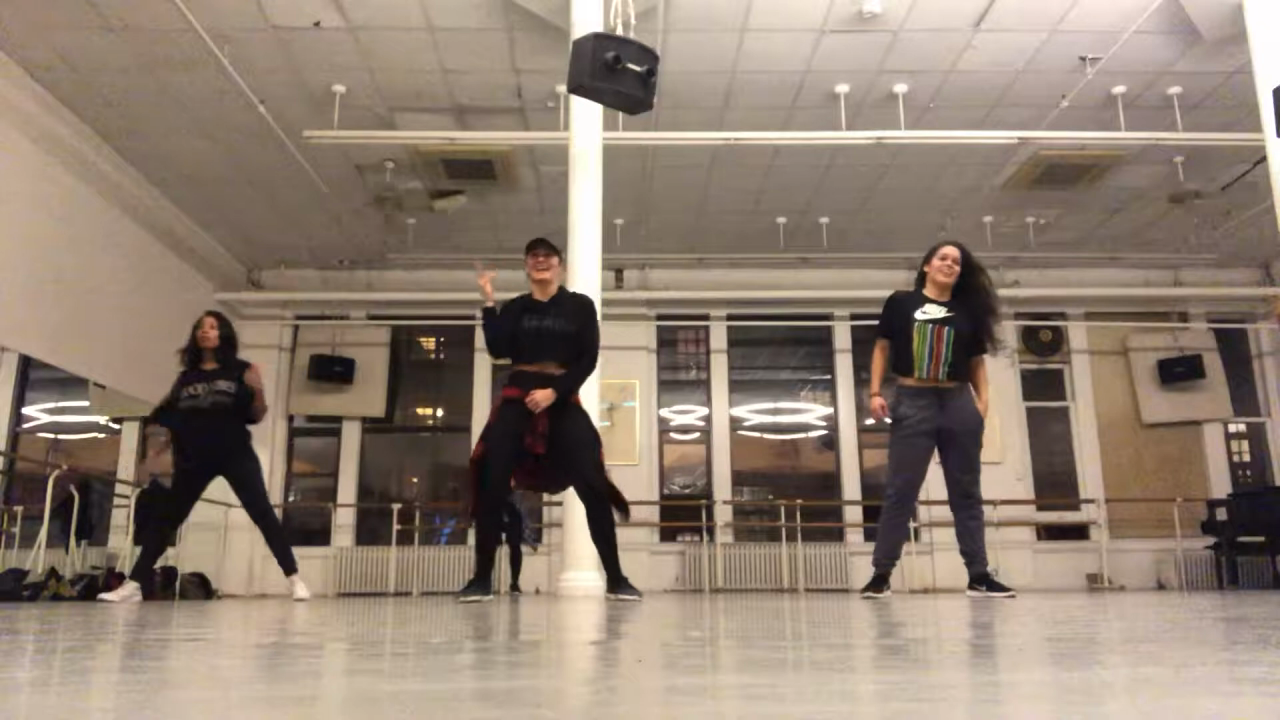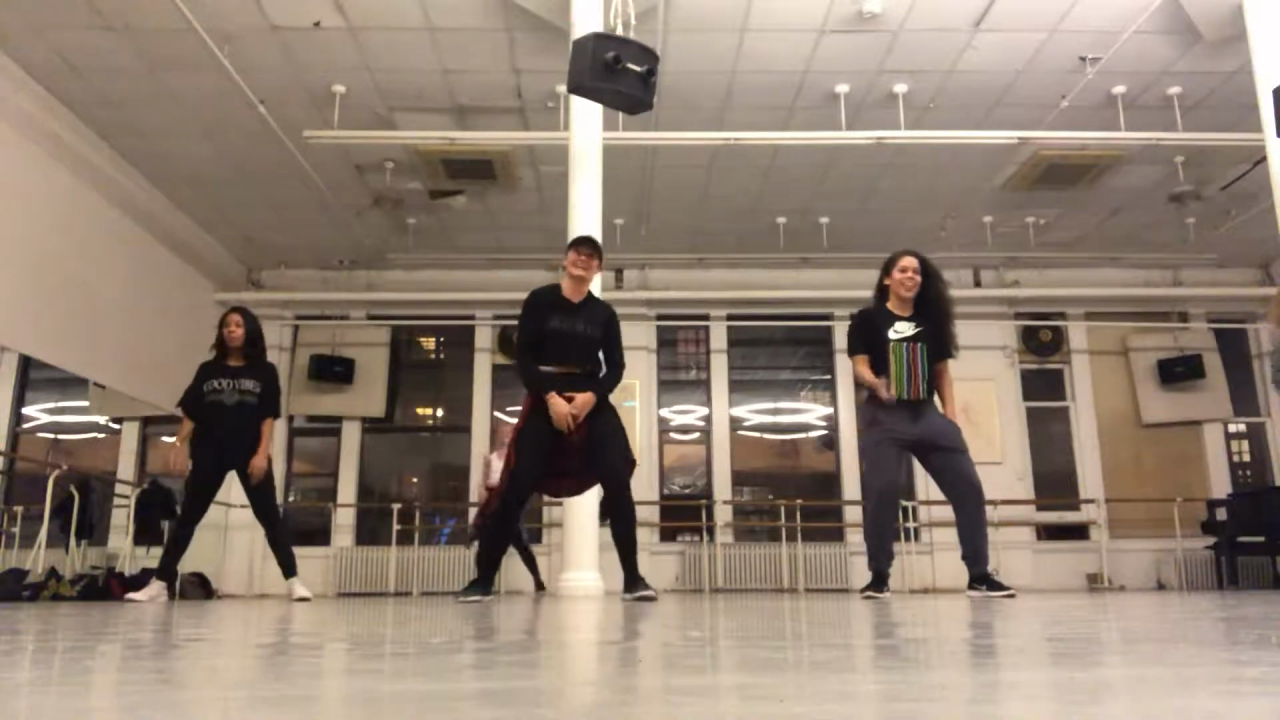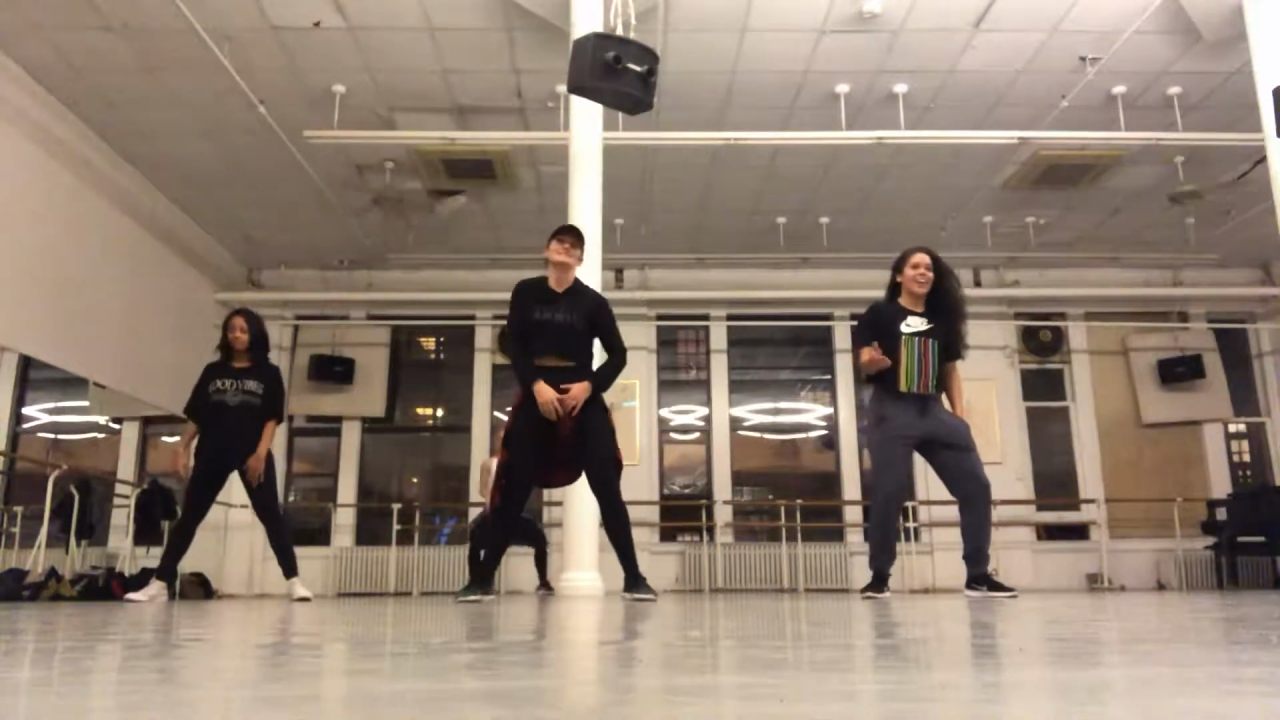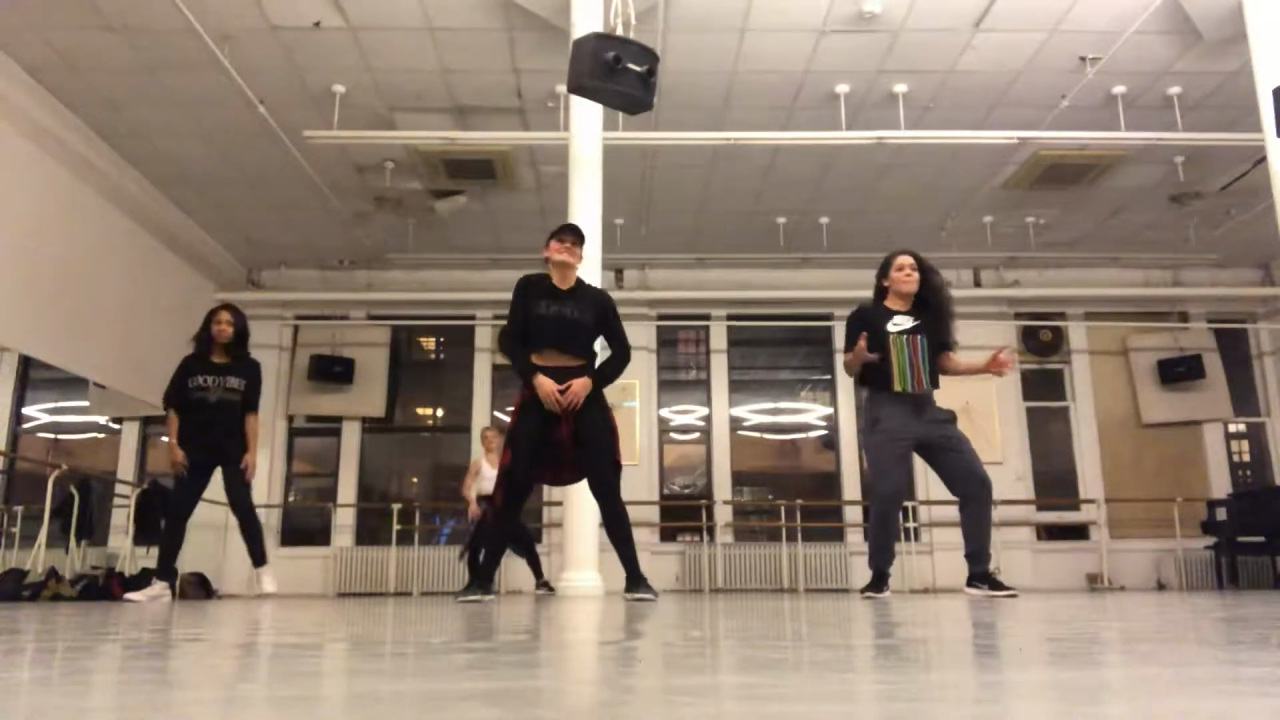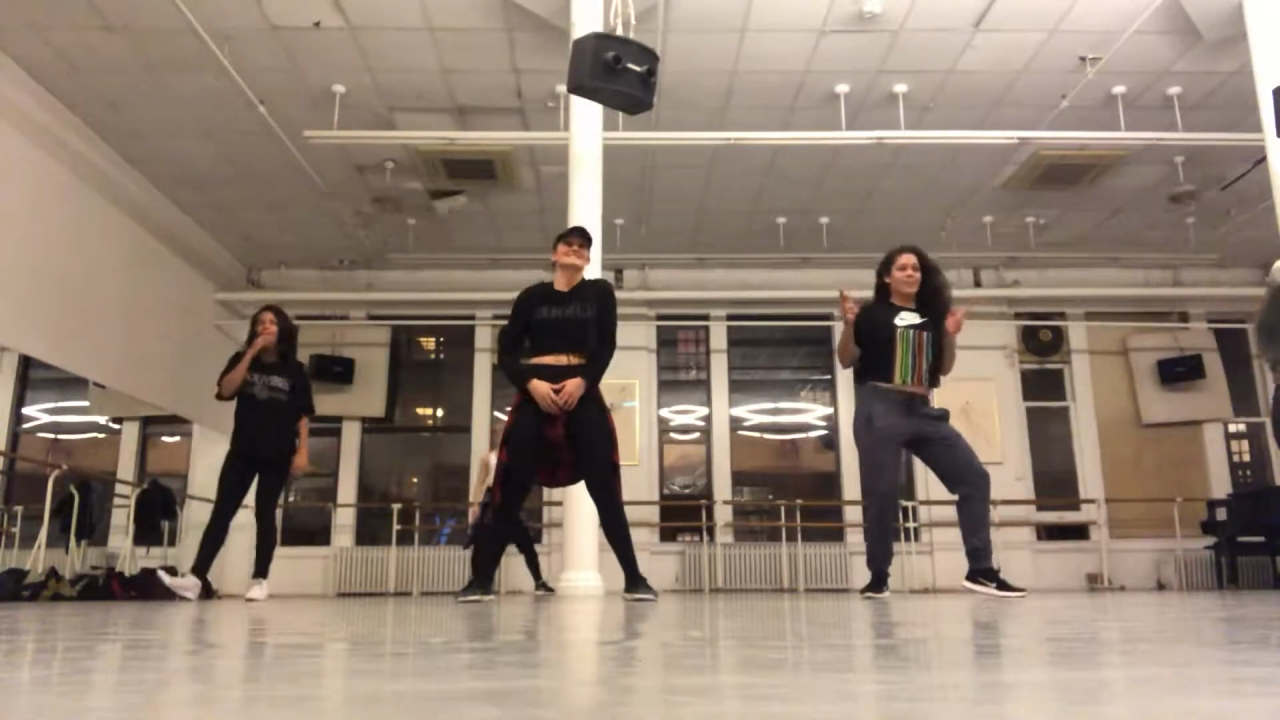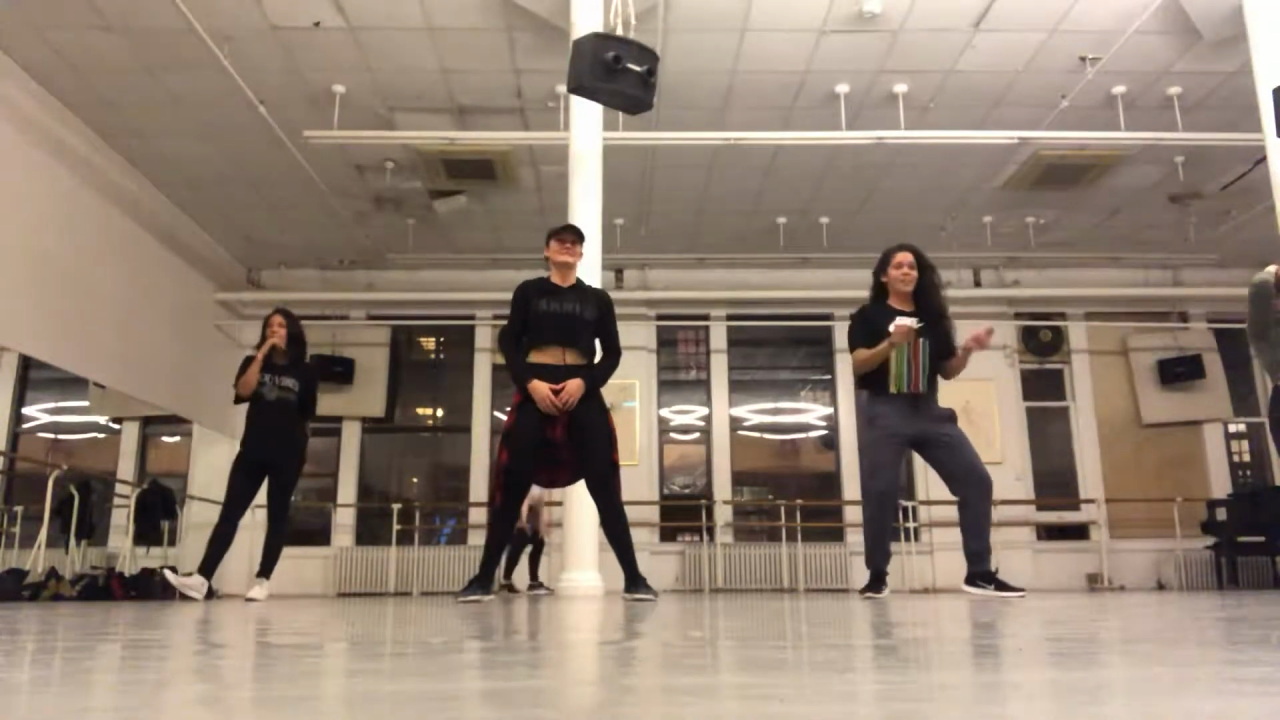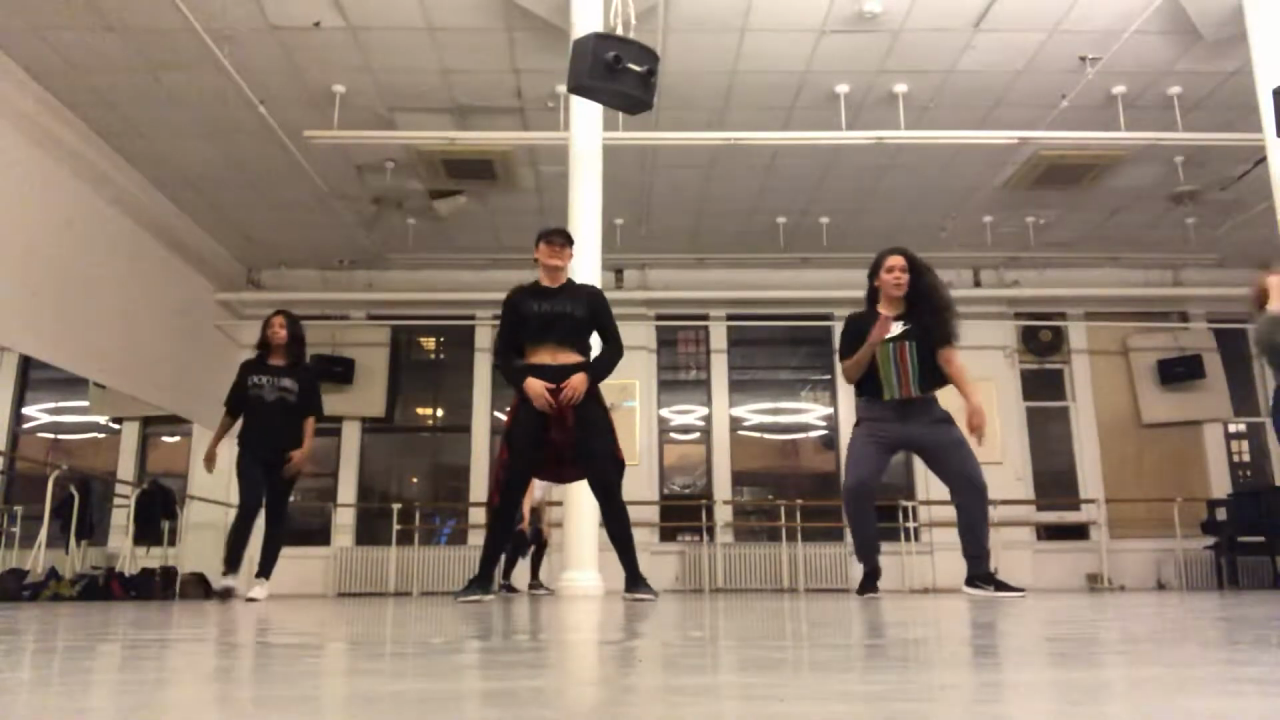
dt=0.7s
person 1, frame 1
left shoulder: (580, 305)
right shoulder: (515, 308)
left elbow: (589, 359)
right elbow: (498, 351)
left wrist: (554, 391)
right wrist: (489, 303)
left hip: (563, 399)
right hip: (517, 398)
left knee: (593, 486)
right knee: (491, 484)
left ankle: (615, 579)
right ankle: (482, 579)
person 1, frame 2
left shoulder: (604, 312)
right shoulder: (539, 300)
left elbow: (616, 365)
right elbow: (523, 357)
left wrist: (594, 395)
right wrist: (549, 396)
left hip: (592, 400)
right hip: (546, 400)
left knee: (618, 484)
right knee: (517, 488)
left ankle: (633, 578)
right ankle: (484, 579)
person 1, frame 3
left shoulder: (592, 301)
right shoulder: (525, 292)
left elbow: (617, 354)
right elbow: (515, 348)
left wrist: (590, 386)
right wrist: (536, 385)
left hip: (583, 394)
right hip: (535, 393)
left knee: (606, 486)
right knee: (514, 488)
left ankle: (633, 579)
right ankle: (482, 579)
person 1, frame 4
left shoulder: (597, 298)
right shoulder: (529, 287)
left elbow: (622, 351)
right elbow: (511, 343)
left wrist: (592, 379)
right wrist: (535, 378)
left hip: (585, 393)
right hip: (538, 392)
left knee: (606, 488)
right knee: (514, 488)
left ankle: (635, 578)
right ankle: (483, 579)
person 1, frame 5
left shoulder: (600, 292)
right shoulder: (531, 296)
left elbow: (606, 346)
right elbow: (507, 351)
left wrist: (583, 381)
right wrist: (530, 383)
left hip: (583, 392)
right hip: (535, 393)
left knee: (604, 489)
right knee: (511, 489)
left ankle: (634, 579)
right ankle: (482, 579)
person 1, frame 6
left shoulder: (598, 298)
right shoulder: (528, 291)
left elbow: (612, 353)
right elbow: (509, 343)
left wrist: (585, 381)
right wrist: (528, 382)
left hip: (582, 391)
right hip: (535, 390)
left knee: (605, 487)
right knee: (511, 487)
left ankle: (633, 578)
right ankle: (484, 579)
person 1, frame 7
left shoulder: (589, 295)
right shoulder: (519, 298)
left elbow: (614, 347)
right elbow: (503, 353)
left wrist: (588, 376)
right wrist: (524, 381)
left hip: (580, 390)
right hip: (533, 392)
left knee: (607, 485)
right knee: (510, 487)
left ankle: (634, 578)
right ankle: (483, 579)
person 2, frame 1
left shoulder: (968, 311)
right shoulder: (901, 303)
left elbow: (977, 362)
right elbow: (882, 349)
left wrist: (982, 398)
right wrist: (875, 392)
left hip: (957, 403)
right hip: (912, 401)
left knee: (966, 490)
right knee: (900, 488)
left ankle: (979, 576)
right ankle: (881, 574)
person 2, frame 2
left shoulder: (932, 320)
right shoulder: (867, 319)
left elbow: (942, 371)
right elbow: (859, 366)
left wrist: (951, 414)
right wrist: (875, 384)
left hip: (927, 415)
right hip: (883, 417)
left knee: (969, 488)
right knee: (881, 491)
left ankle: (979, 575)
right ankle: (879, 576)
person 2, frame 3
left shoulder: (943, 319)
right shoulder: (879, 314)
left elbow: (950, 370)
right elbow: (863, 362)
left wrist: (959, 415)
right wrist: (873, 362)
left hip: (934, 411)
right hip: (891, 411)
left knee: (976, 486)
right knee: (889, 492)
left ankle: (978, 576)
right ankle: (880, 576)
person 2, frame 4
left shoulder: (929, 316)
right shoulder: (866, 316)
left elbow: (945, 362)
right elbow: (849, 369)
left wrist: (984, 366)
right wrist: (857, 355)
left hip: (928, 412)
right hip: (886, 413)
left knee: (977, 483)
right knee: (888, 492)
left ankle: (979, 574)
right ankle: (879, 576)
person 2, frame 5
left shoulder: (931, 315)
right shoulder: (873, 314)
left elbow: (943, 369)
right elbow: (846, 360)
left wrist: (950, 335)
right wrist: (848, 324)
left hip: (923, 410)
right hip: (880, 408)
left knee: (974, 478)
right knee: (882, 492)
left ankle: (981, 570)
right ankle: (878, 576)
person 2, frame 6
left shoulder: (932, 316)
right shoulder: (869, 315)
left elbow: (949, 370)
right elbow: (859, 363)
left wrist: (969, 348)
right wrist: (889, 346)
left hip: (928, 411)
right hip: (884, 411)
left knee: (976, 480)
right knee: (881, 489)
left ankle: (979, 573)
right ankle: (877, 574)
person 2, frame 7
left shoulder: (925, 317)
right shoulder: (859, 323)
left elbow: (948, 358)
right elbow: (849, 375)
left wrist: (973, 402)
right wrist: (872, 344)
left hip: (926, 414)
right hip: (877, 417)
left knee: (972, 484)
right knee: (856, 486)
left ankle: (978, 573)
right ankle: (870, 569)
person 3, frame 1
left shoulder: (239, 370)
right shoulder: (186, 377)
left elbow: (255, 416)
right elbow: (170, 420)
left wrist: (258, 391)
right wrist: (154, 455)
left hip: (236, 454)
right hip: (193, 459)
left knee: (263, 513)
right knee: (167, 519)
left ankle: (294, 580)
right ankle: (134, 584)
person 3, frame 2
left shoulder: (264, 371)
right shoulder: (207, 370)
left elbow: (268, 416)
right elbow: (191, 413)
left wrist: (262, 453)
right wrist: (179, 445)
left hip: (251, 455)
right hip: (209, 455)
left knee: (269, 517)
right knee: (188, 516)
left ankle: (293, 581)
right ankle: (160, 584)
person 3, frame 3
left shoulder: (268, 373)
right shoulder: (212, 371)
left elbow: (273, 418)
right elbow: (196, 416)
left wrist: (261, 452)
right wrist: (182, 448)
left hip: (252, 455)
right hip: (212, 454)
left knee: (271, 516)
right knee: (189, 516)
left ankle: (293, 581)
right ankle: (160, 583)
person 3, frame 4
left shoulder: (248, 367)
right shoulder: (191, 364)
left elbow: (251, 412)
right elbow: (173, 406)
left wrist: (252, 450)
right wrist: (174, 444)
left hip: (234, 450)
right hip: (195, 450)
left knee: (242, 504)
right knee: (177, 511)
left ankle: (263, 570)
right ankle: (163, 583)
person 3, frame 5
left shoulder: (294, 369)
right shoulder: (241, 360)
left elbow: (303, 414)
right elbow: (225, 392)
left wrist: (302, 450)
right wrist: (251, 353)
left hip: (278, 452)
right hip: (242, 449)
left knee: (265, 513)
right knee: (222, 511)
left ankle: (259, 580)
right ankle: (195, 579)
person 3, frame 6
left shoulder: (303, 372)
right shoulder: (252, 363)
left elbow: (306, 418)
right elbow: (242, 391)
left wrist: (304, 454)
right wrist: (262, 353)
left hip: (287, 455)
right hip: (252, 451)
left knee: (277, 517)
right knee: (230, 512)
left ankle: (262, 581)
right ankle: (201, 579)
person 3, frame 7
left shoulder: (303, 374)
right shoulder: (250, 367)
left elbow: (310, 415)
right elbow: (233, 410)
left wrist: (305, 447)
right wrist: (213, 444)
left hip: (285, 455)
right hip: (252, 451)
left knee: (276, 516)
right knee: (249, 506)
left ankle: (262, 579)
right ankle: (229, 574)
